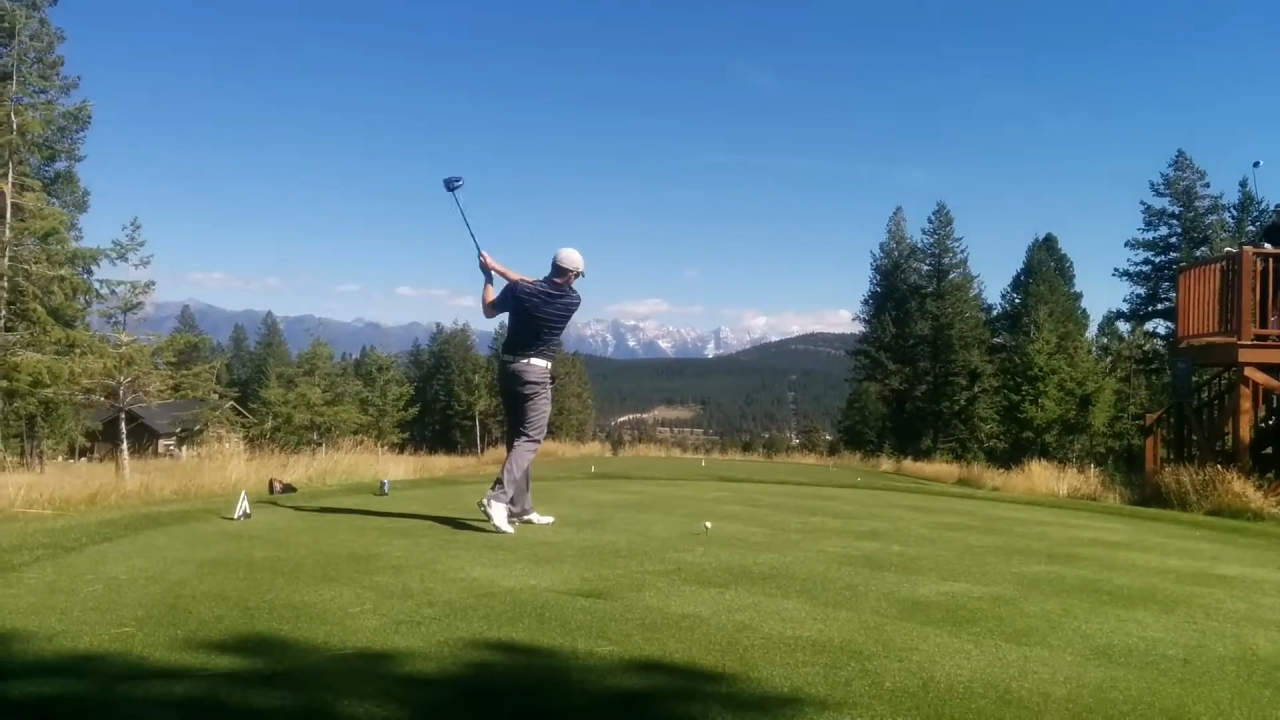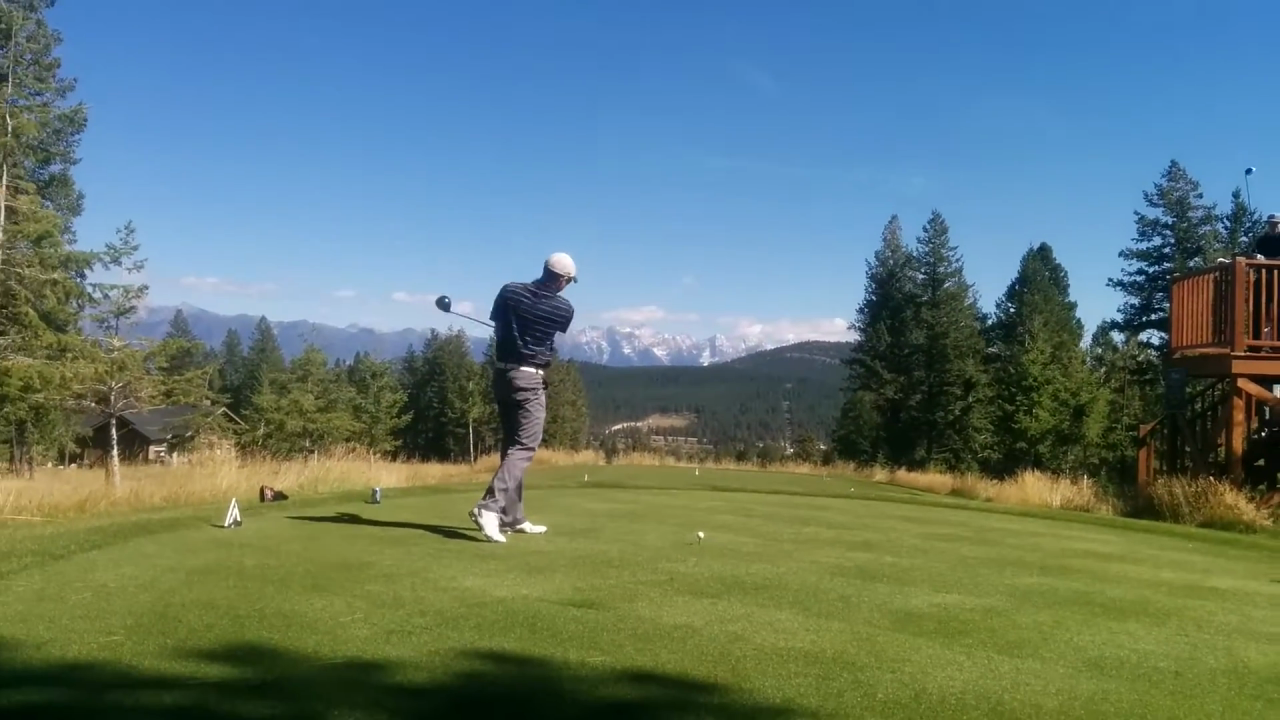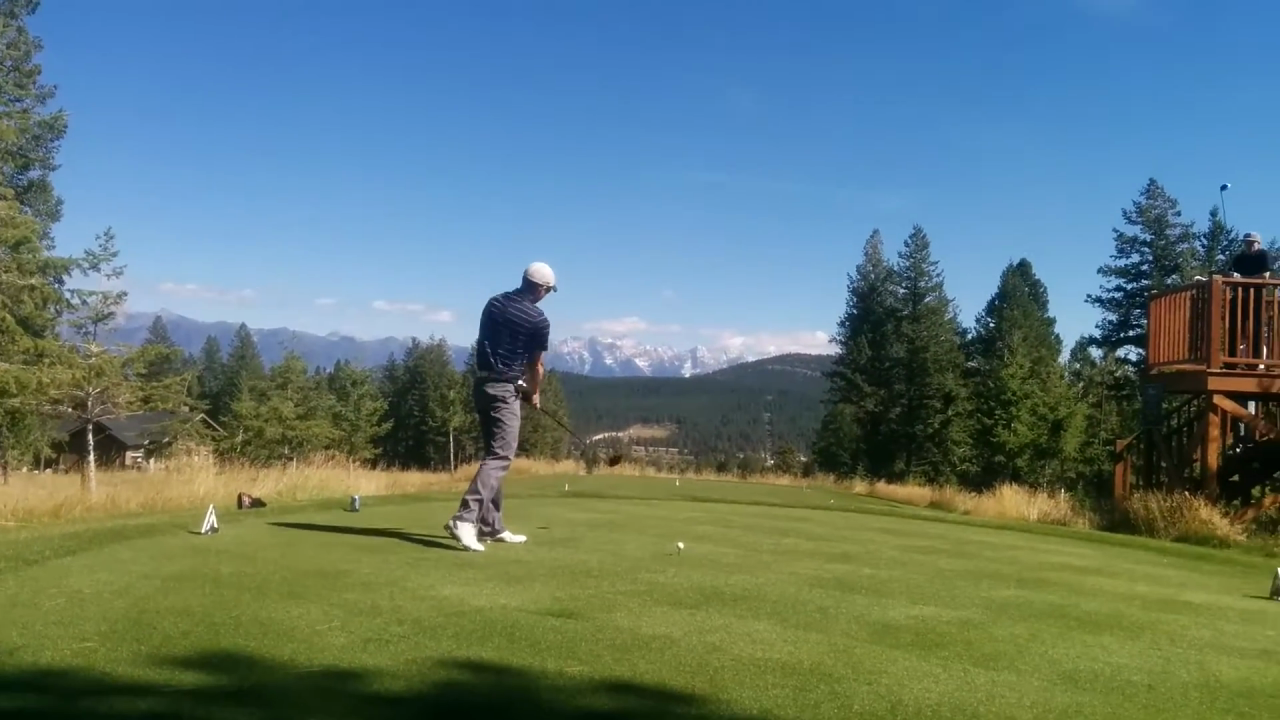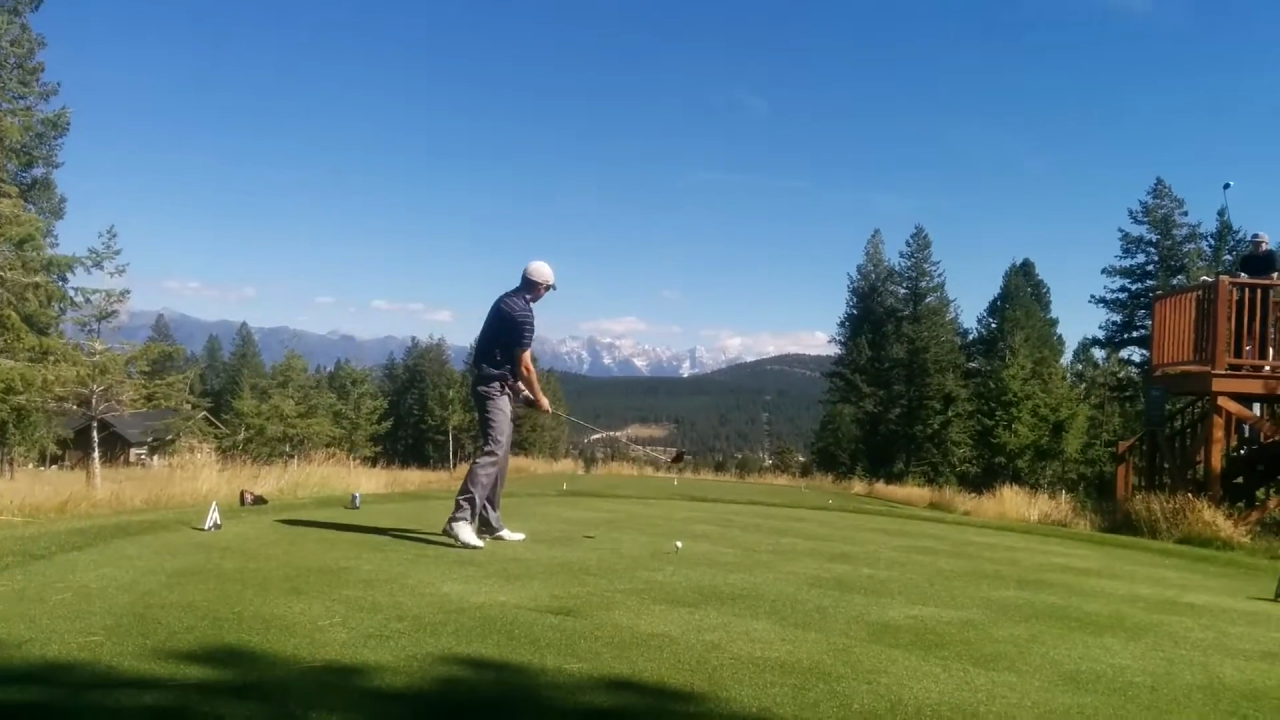
dt=0.2s
person 1, frame 1
left shoulder: (518, 291)
right shoulder: (573, 300)
left elbow: (489, 311)
left wrist: (489, 273)
right wrist: (497, 268)
left hip: (508, 368)
right hip: (536, 372)
left knee: (517, 438)
right knee: (530, 439)
left ankle: (520, 507)
right ankle: (498, 498)
person 1, frame 2
left shoulder: (508, 292)
right shoulder: (565, 309)
left hip: (502, 375)
right hip: (529, 379)
left knee: (513, 445)
right knee: (524, 447)
left ankle: (512, 517)
right ankle: (489, 507)
person 1, frame 3
left shoulder: (493, 303)
right shoulder: (538, 320)
right elbow: (536, 366)
right wrist: (534, 393)
left hip: (483, 384)
right hip: (504, 389)
left knee: (495, 455)
right knee: (500, 457)
left ankle: (491, 525)
right ankle: (465, 519)
person 1, frame 4
left shoulder: (505, 301)
right shoulder: (522, 313)
right elbow: (524, 365)
left wrist: (521, 390)
right wrist: (539, 397)
left hip: (492, 383)
right hip: (495, 386)
left knee: (499, 454)
right knee: (493, 452)
left ankle: (490, 524)
right ankle: (460, 519)
